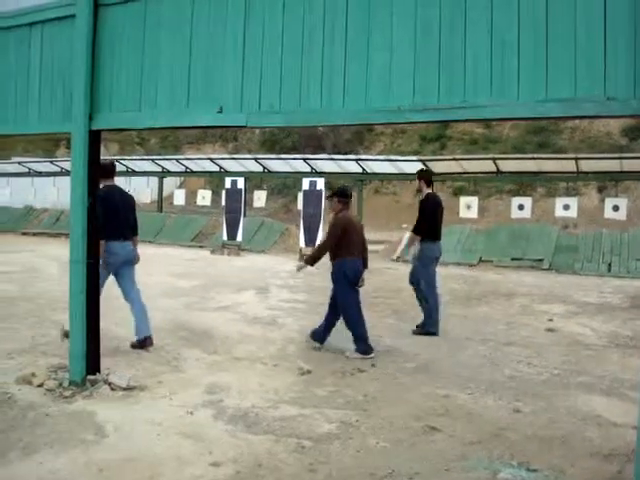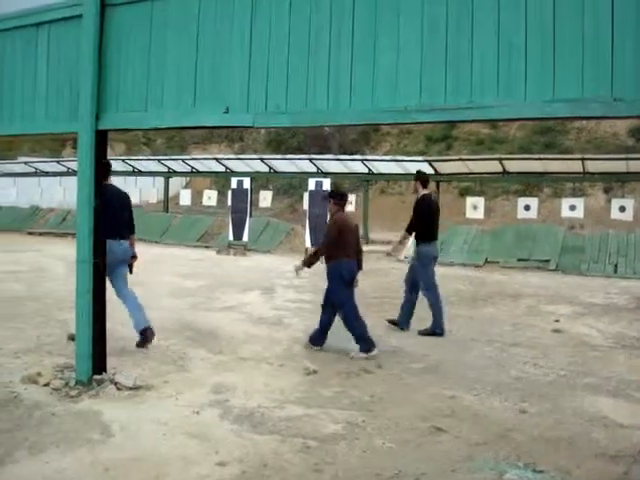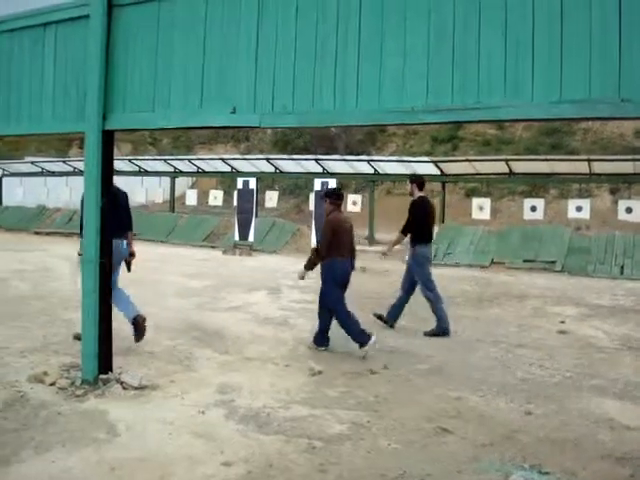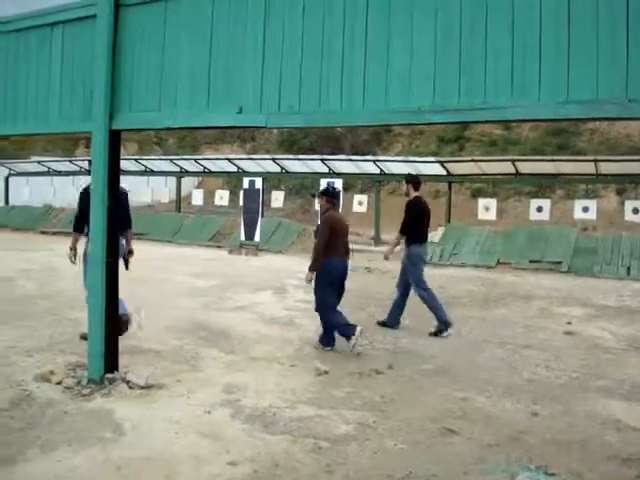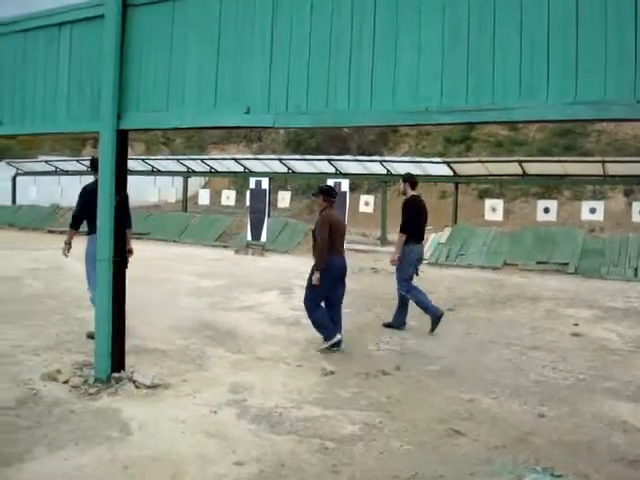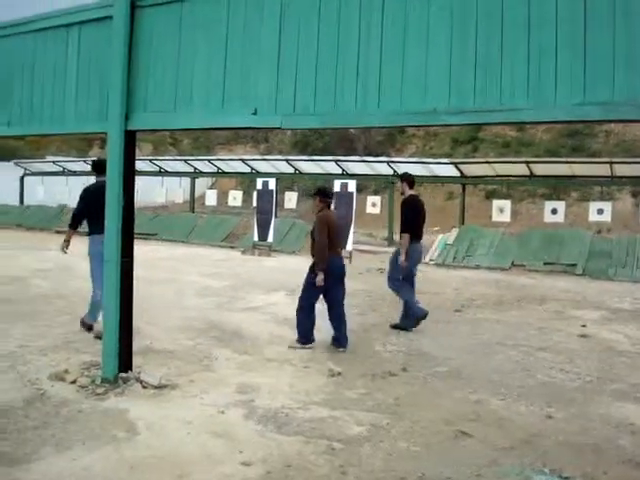
dt=0.1s
person 1, frame 1
left shoulder: (101, 196)
right shoulder: (128, 197)
left elbow: (101, 229)
right elbow: (134, 227)
left wrist: (99, 257)
right wrist: (134, 250)
left hip: (109, 248)
right hip: (126, 248)
right knee: (132, 292)
right ankle: (144, 335)
person 1, frame 2
left shoulder: (97, 194)
right shoulder: (123, 195)
left elbow: (96, 227)
right elbow: (130, 226)
right wrist: (132, 249)
left hip: (106, 247)
right hip: (122, 246)
right knee: (124, 291)
right ankle: (144, 327)
person 1, frame 3
right shoulder: (121, 194)
right elbow: (128, 224)
left wrist: (82, 251)
right wrist: (130, 247)
right hip: (118, 245)
right knee: (112, 288)
right ankle: (135, 316)
person 1, frame 4
left shoulder: (88, 192)
right shoulder: (121, 193)
left elbow: (80, 221)
right elbow: (126, 221)
left wrist: (73, 246)
right wrist: (128, 244)
right hip: (116, 244)
right ankle: (122, 314)
person 1, frame 5
left shoulder: (88, 190)
left elbow: (77, 217)
right elbow: (127, 220)
left wrist: (68, 242)
right wrist: (128, 244)
left hip: (97, 240)
left knee: (96, 286)
person 1, frame 6
left shoulder: (90, 191)
left elbow: (77, 217)
left wrist: (67, 239)
left hip: (98, 241)
left knee: (103, 285)
right knee: (101, 282)
right ankle: (90, 319)
person 2, frame 1
left shoulder: (340, 219)
right shoulder: (355, 220)
left elbow: (326, 245)
right elbow: (363, 247)
left wrist: (306, 262)
right wrist: (362, 270)
left hip: (343, 267)
right hip: (354, 265)
left knee: (351, 308)
right knee: (335, 304)
left ankle: (364, 349)
right ankle: (319, 337)
person 2, frame 2
left shoulder: (336, 221)
right shoulder: (350, 222)
left elbow: (323, 247)
right elbow: (358, 249)
left wrist: (304, 264)
right wrist: (356, 271)
left hip: (338, 269)
right hip: (349, 266)
left knee: (348, 309)
right knee: (330, 305)
left ankle: (367, 347)
right ankle: (317, 339)
person 2, frame 3
left shoulder: (330, 220)
right shoulder: (346, 221)
left elbow: (320, 248)
right elbow: (352, 248)
left wrist: (306, 268)
right wrist: (349, 269)
left hip: (332, 267)
right hip: (344, 265)
left knee: (339, 308)
right knee: (326, 305)
left ankle: (364, 339)
right ankle: (320, 341)
person 2, frame 4
left shoulder: (327, 218)
right shoulder: (341, 219)
left elbow: (320, 246)
left wrist: (311, 270)
left hip: (328, 265)
right hip: (340, 264)
left knee: (325, 306)
right knee: (326, 304)
left ankle: (351, 331)
right ankle: (327, 341)
person 2, frame 5
left shoulder: (324, 217)
right shoulder: (338, 218)
left elbow: (322, 245)
left wrist: (317, 270)
left hip: (326, 265)
right hip: (340, 263)
left knee: (312, 303)
right knee: (334, 304)
left ankle: (330, 334)
right ankle: (334, 341)
person 2, frame 6
left shoulder: (322, 218)
right shoulder: (334, 218)
left elbow: (321, 246)
left wrist: (320, 271)
left hip: (325, 265)
right hip: (338, 263)
left knee: (306, 303)
right knee: (336, 305)
left ankle: (305, 340)
right ankle: (340, 342)
person 3, frame 1
left shoulder: (426, 201)
right shoulder: (436, 199)
left elbow: (418, 228)
left wrist: (405, 249)
left hip: (427, 247)
right hip: (433, 246)
left knee: (427, 287)
right knee: (415, 281)
left ankle: (431, 326)
right ankle: (429, 320)
person 3, frame 2
left shoulder: (421, 202)
right shoulder: (432, 201)
left elbow: (411, 227)
left wrist: (396, 246)
left hip: (424, 249)
right hip: (430, 246)
left knee: (429, 288)
right knee: (411, 283)
left ankle: (437, 327)
right ankle: (403, 321)
person 3, frame 3
left shoulder: (416, 204)
right shoulder: (428, 203)
left elbow: (407, 229)
left wrist: (390, 246)
left hip: (419, 250)
right hip: (425, 248)
left knee: (428, 289)
right knee: (407, 286)
left ankle: (442, 327)
right ankle: (390, 318)
person 3, frame 4
left shoulder: (412, 204)
right shoulder: (424, 204)
left elbow: (405, 229)
left wrist: (391, 249)
left hip: (413, 250)
right hip: (419, 248)
left knee: (421, 288)
right knee: (403, 286)
left ankle: (444, 322)
right ankle: (392, 320)
person 3, frame 5
left shoulder: (409, 202)
right shoulder: (421, 202)
left elbow: (404, 229)
left wrist: (396, 252)
left hip: (409, 248)
right hip: (418, 247)
left knee: (404, 285)
right knee: (405, 284)
left ankle: (434, 311)
right ankle: (398, 321)
person 3, frame 6
left shoulder: (407, 202)
right shoulder: (419, 202)
left elbow: (406, 229)
left wrist: (402, 253)
left hip: (409, 248)
right hip: (418, 246)
left knee: (394, 281)
right knee: (407, 283)
left ankle: (418, 312)
right ankle: (406, 321)
